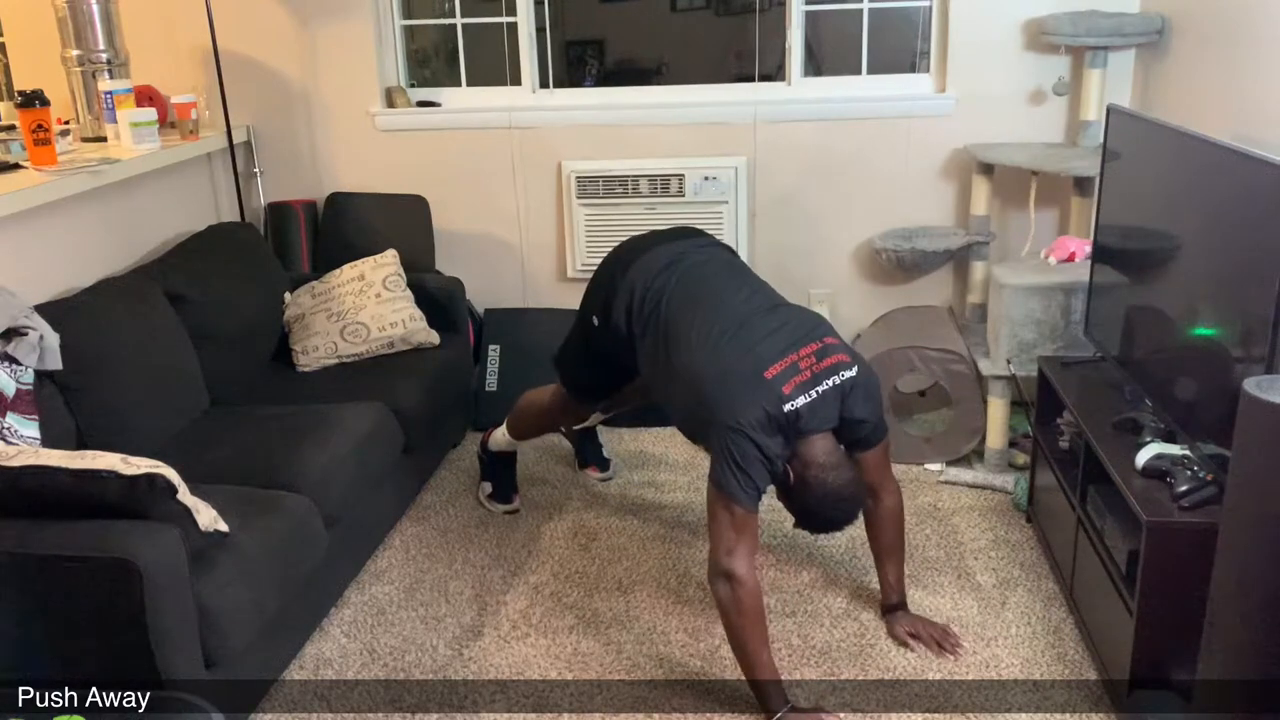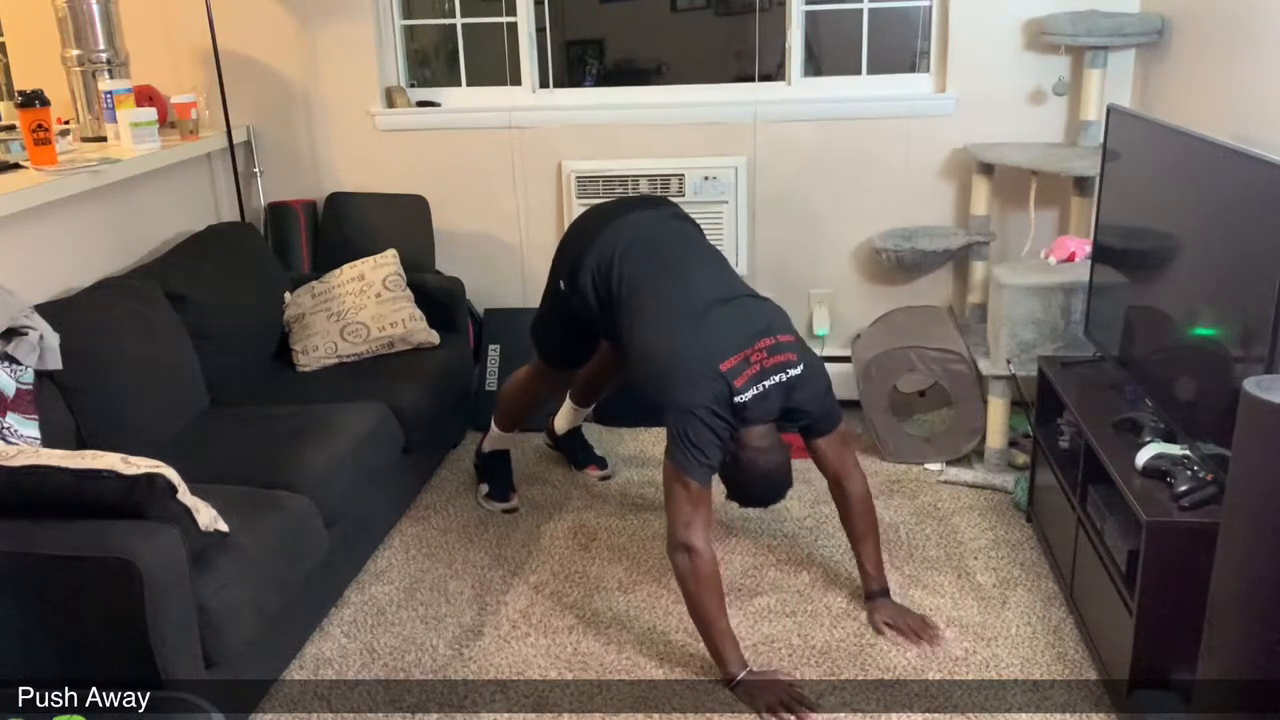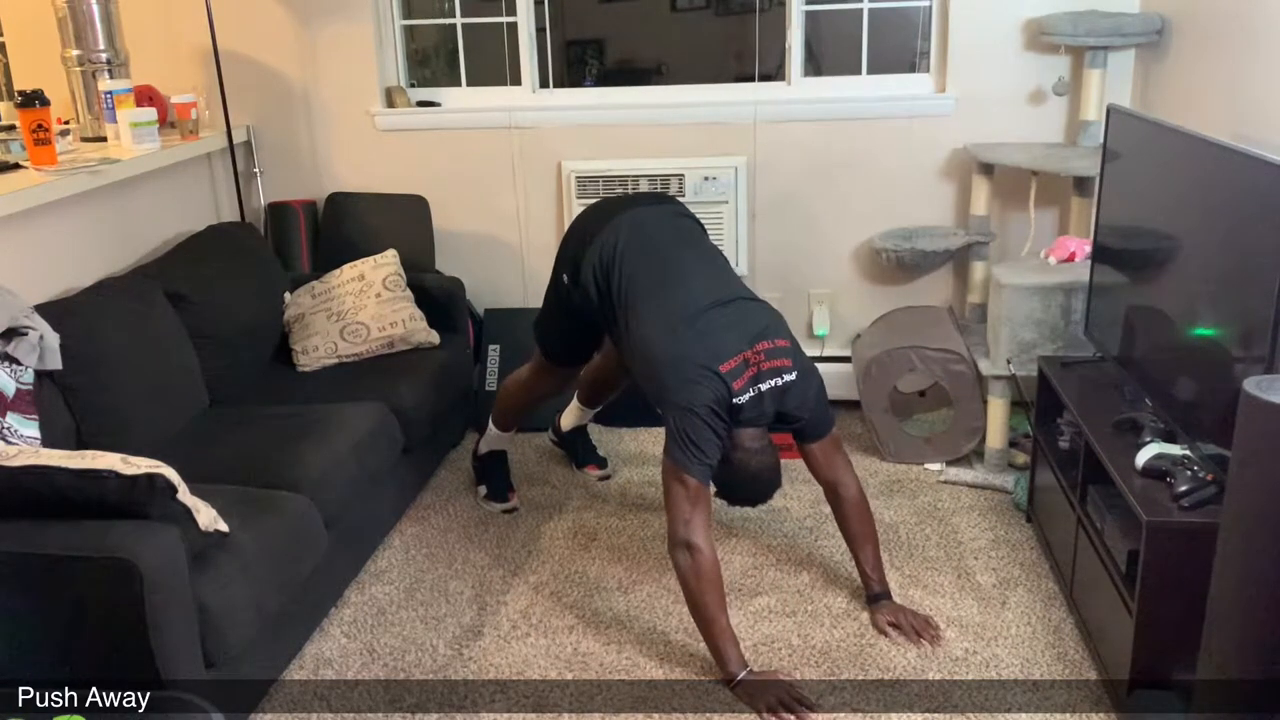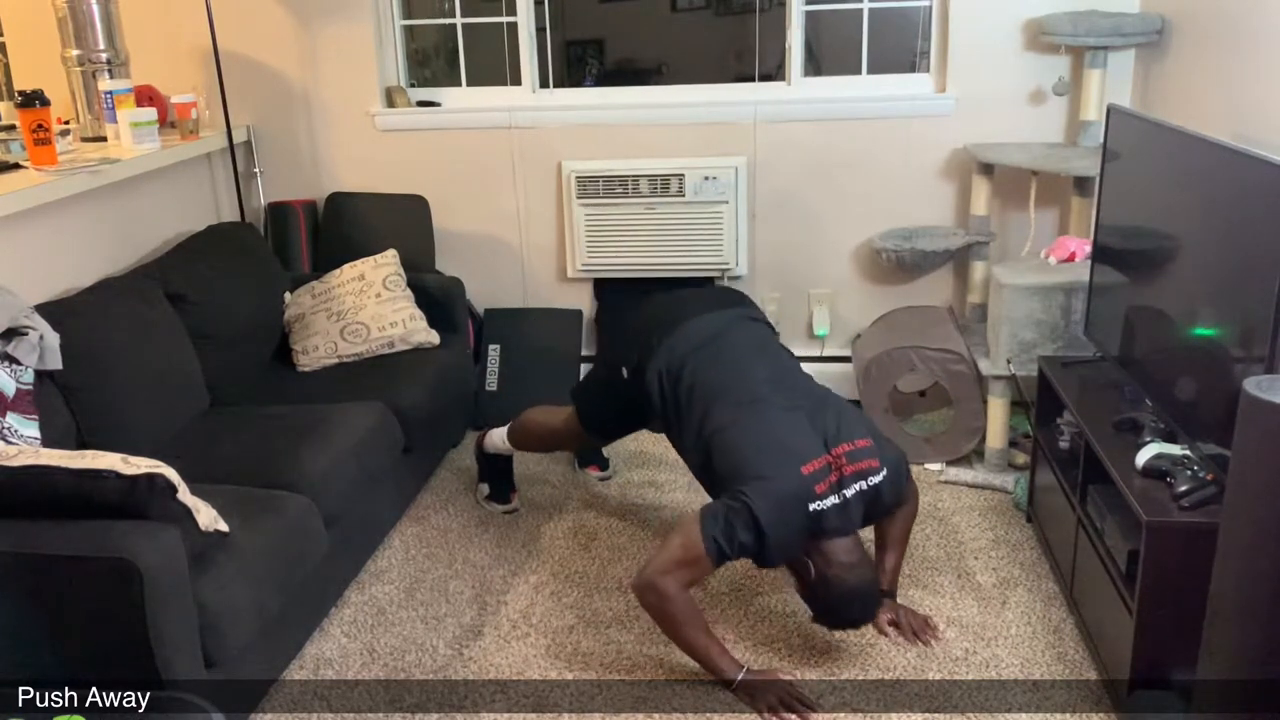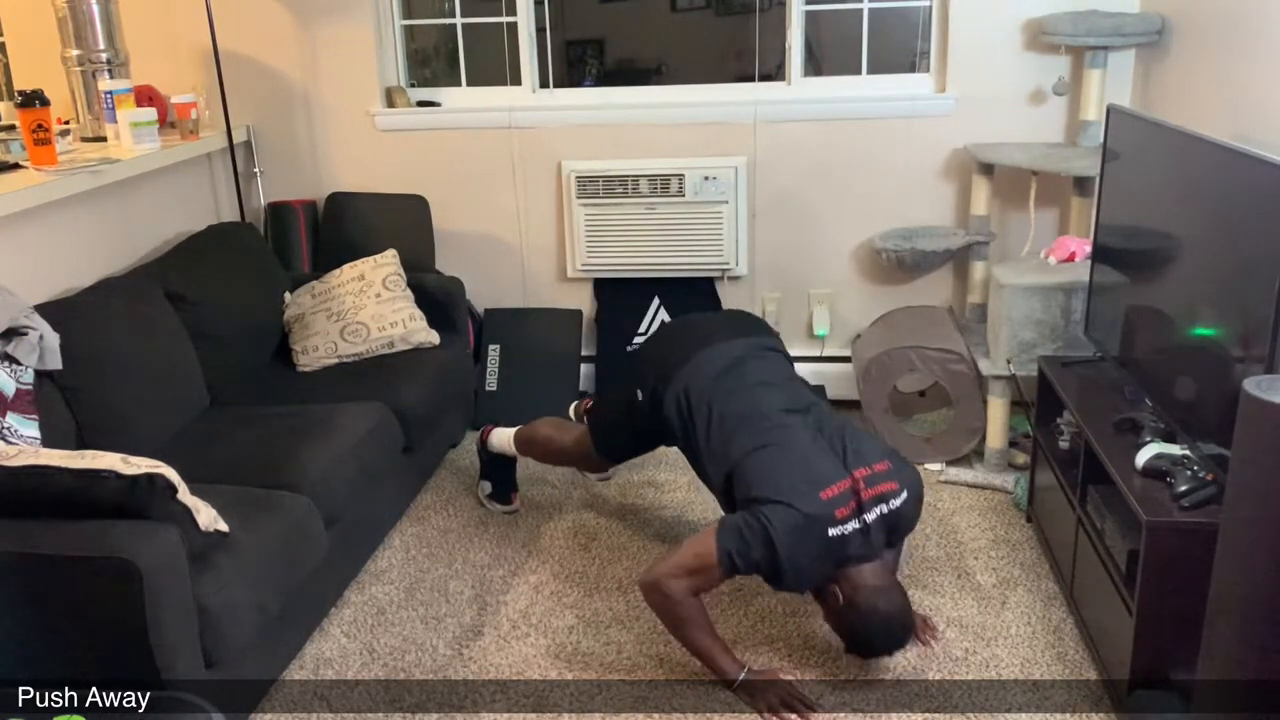
dt=1s
person 1, frame 1
left shoulder: (856, 385)
right shoulder: (749, 428)
left elbow: (883, 492)
right elbow: (732, 571)
left wrist: (895, 607)
left hip: (699, 258)
right hip: (633, 282)
left knee: (647, 380)
right knee: (573, 396)
left ankle: (581, 426)
right ankle: (498, 445)
person 1, frame 2
left shoulder: (802, 374)
right shoulder: (700, 404)
left elbow: (847, 477)
right elbow: (689, 545)
left wrist: (878, 595)
right wrist: (738, 674)
left hip: (663, 225)
right hip: (598, 248)
left knee: (614, 351)
right knee: (550, 372)
left ankle: (565, 430)
right ankle: (493, 448)
person 1, frame 3
left shoulder: (796, 379)
right shoulder: (699, 404)
left elbow: (841, 482)
right elbow: (690, 545)
left wrist: (879, 595)
right wrist: (739, 674)
left hip: (666, 222)
right hip: (600, 244)
left knee: (620, 357)
right knee: (551, 370)
left ankle: (570, 427)
right ankle: (491, 446)
person 1, frame 4
left shoulder: (883, 470)
right shoulder: (772, 512)
right elbow: (655, 583)
left wrist: (885, 595)
right wrist: (738, 678)
left hip: (732, 317)
right hip: (662, 342)
right knee: (577, 430)
left ankle: (586, 410)
right ankle: (496, 444)
person 1, frame 5
left shoulder: (903, 491)
right shoulder: (789, 534)
right elbow: (662, 585)
left wrist: (894, 609)
right wrist: (741, 678)
left hip: (749, 340)
right hip: (676, 369)
right knee: (584, 451)
left ankle: (589, 413)
right ankle: (498, 443)
